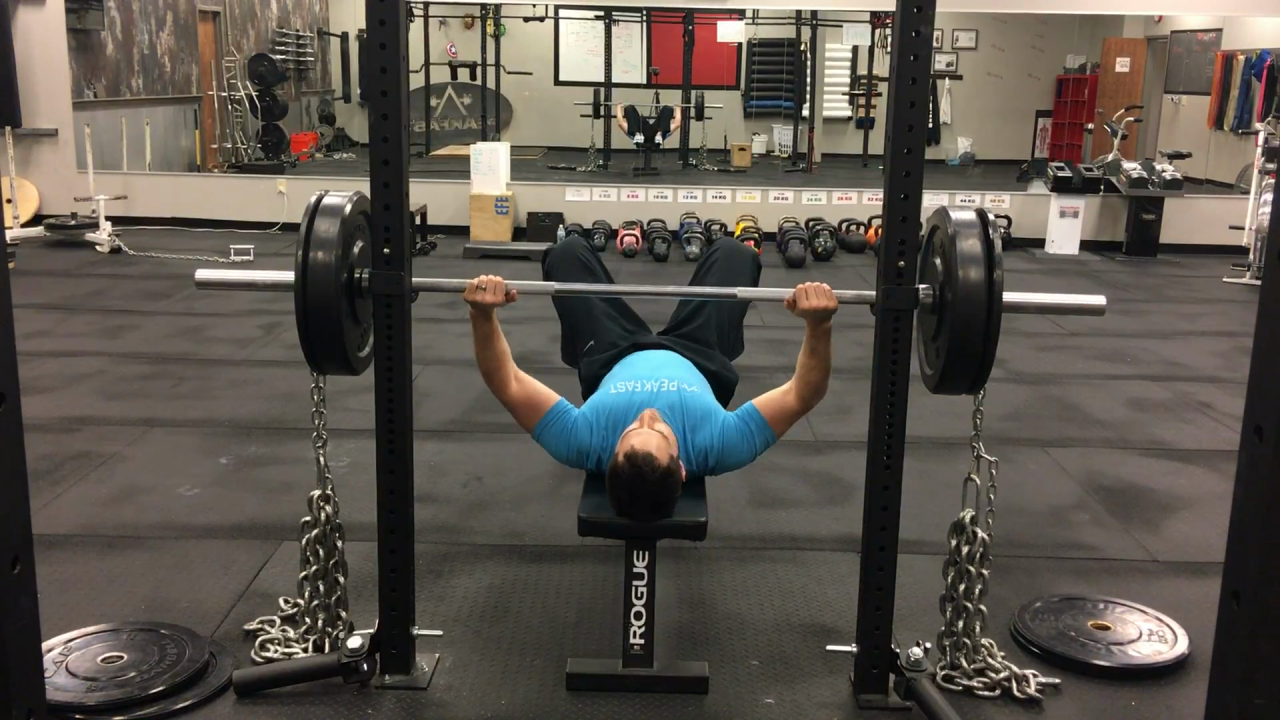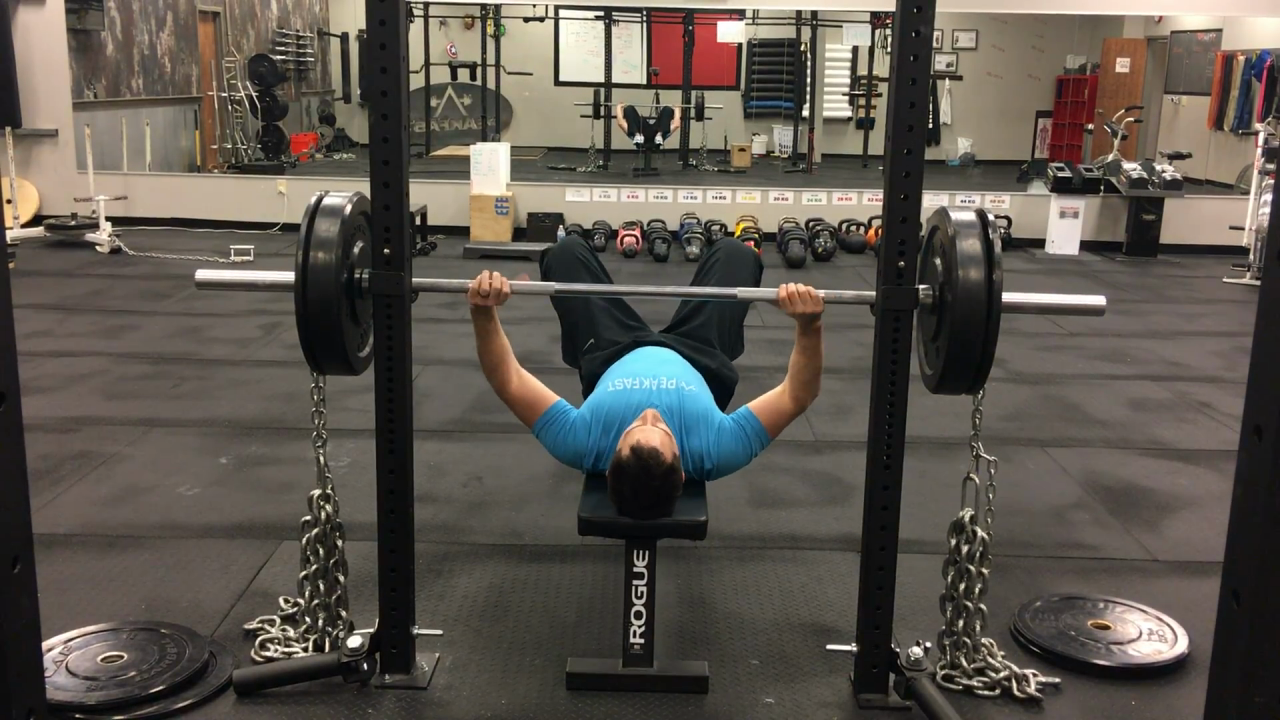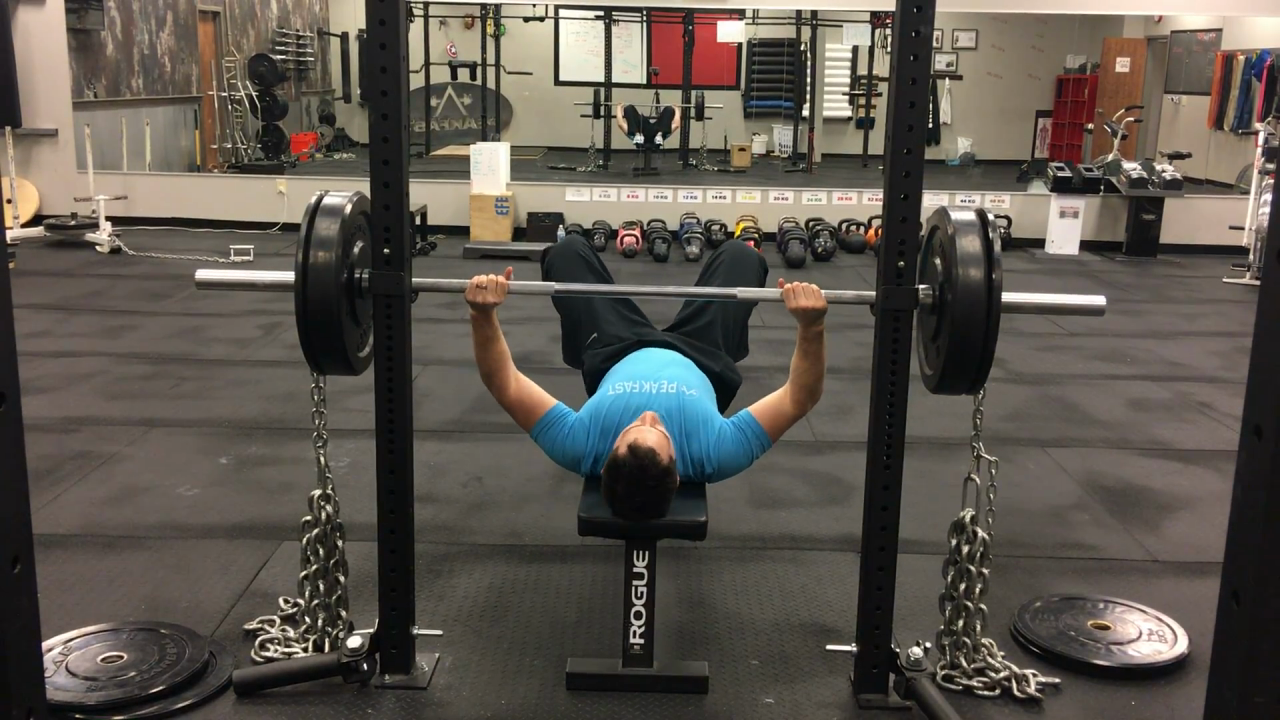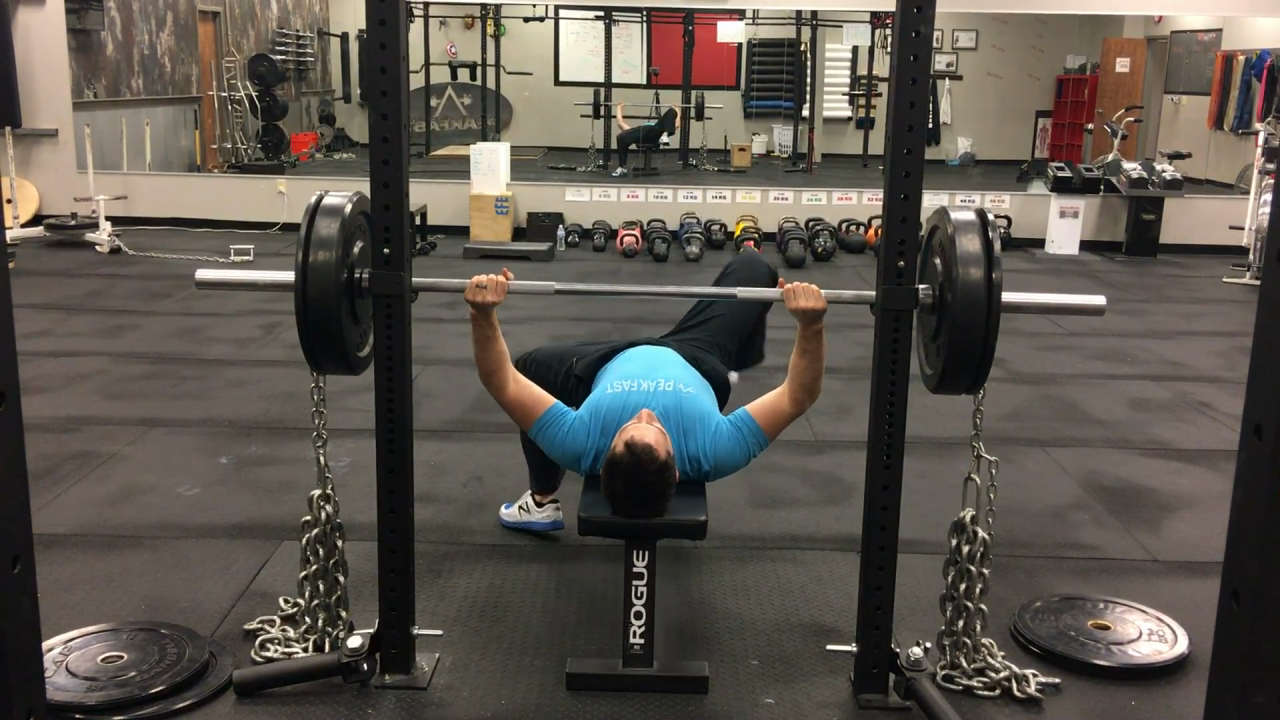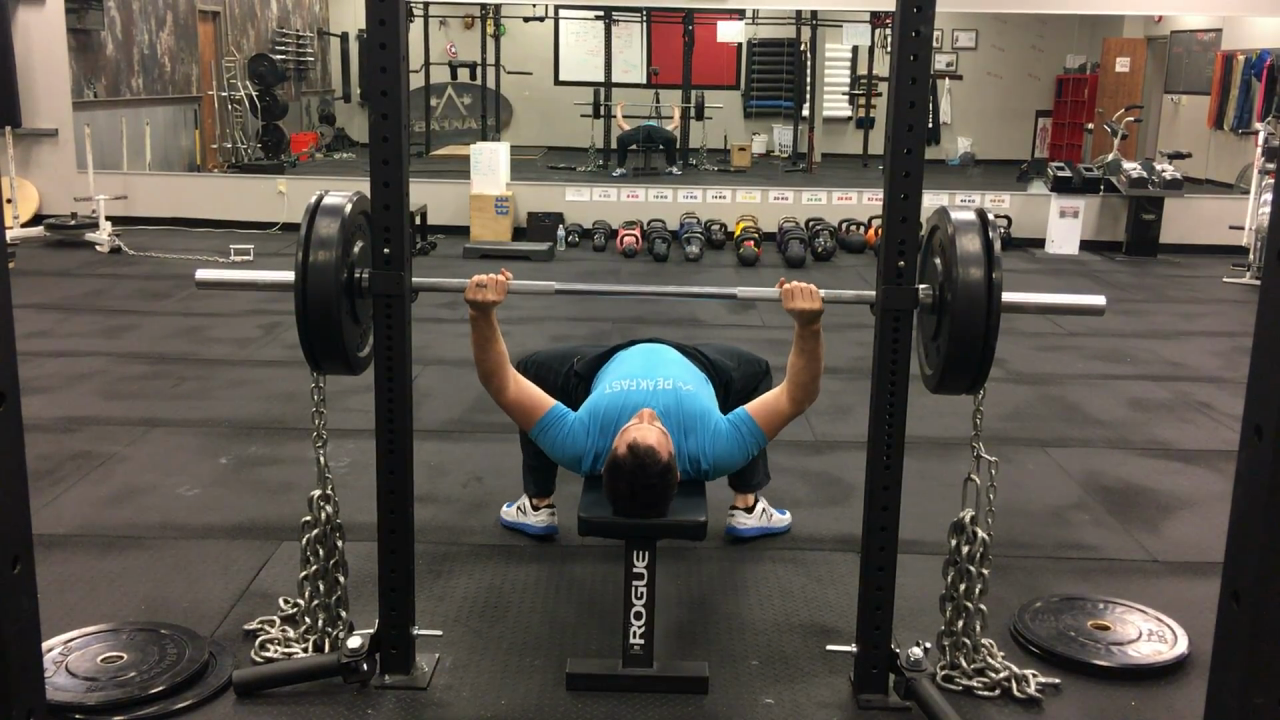
dt=1s
person 1, frame 1
left shoulder: (586, 443)
right shoulder: (717, 446)
left elbow: (507, 383)
right elbow: (804, 393)
left wrist: (483, 314)
right wrist: (818, 325)
left hip: (613, 363)
right hip: (697, 362)
left knee: (569, 251)
right knee: (733, 253)
person 1, frame 2
left shoulder: (584, 445)
right shoulder: (714, 451)
left elbow: (508, 381)
right elbow: (798, 395)
left wrist: (485, 313)
right wrist: (808, 326)
left hip: (613, 360)
right hip: (696, 363)
left knee: (568, 250)
right knee: (734, 252)
person 1, frame 3
left shoulder: (581, 448)
right shoulder: (712, 455)
left elbow: (505, 385)
right elbow: (800, 397)
left wrist: (483, 315)
right wrist: (811, 326)
left hip: (616, 361)
right hip: (698, 365)
left knee: (568, 250)
right knee: (740, 254)
person 1, frame 4
left shoulder: (580, 447)
right shoulder: (709, 453)
left elbow: (502, 383)
right elbow: (799, 397)
left wrist: (483, 314)
right wrist: (810, 325)
left knee: (532, 366)
right knee: (753, 269)
right ankle: (731, 367)
person 1, frame 5
left shoulder: (580, 446)
right shoulder: (710, 451)
left elbow: (501, 384)
right elbow: (797, 397)
left wrist: (482, 314)
right wrist: (808, 323)
left knee: (532, 369)
right knee: (755, 371)
left ankle: (538, 506)
right ankle: (747, 506)
